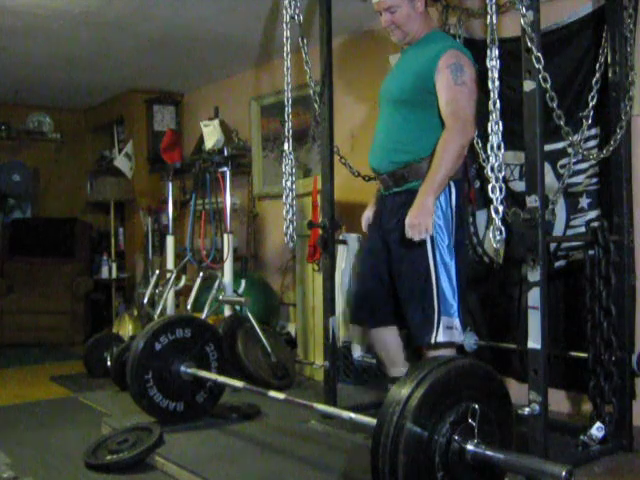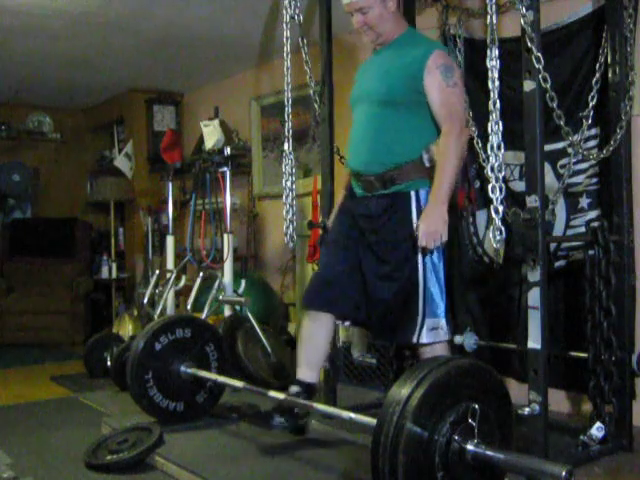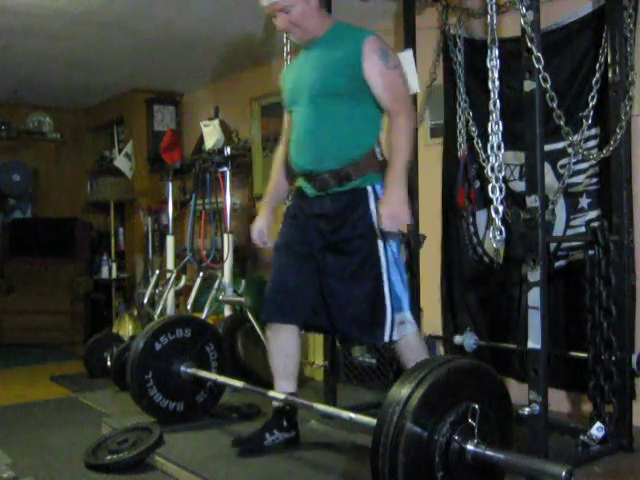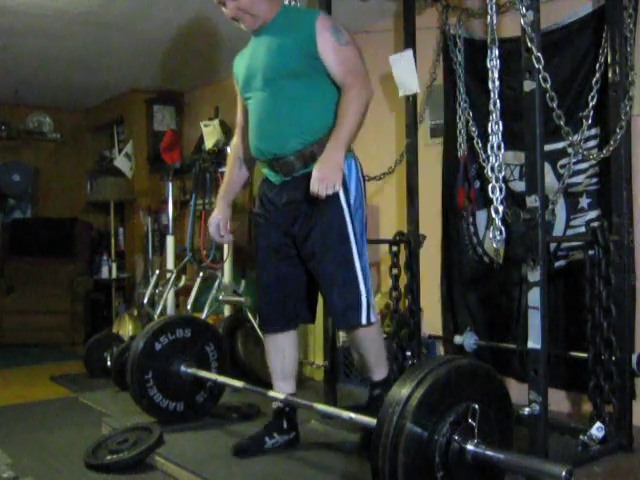
dt=0.4s
person 1, frame 1
left shoulder: (447, 57)
right shoulder: (404, 61)
left elbow: (460, 130)
left wrist: (425, 201)
left hip: (425, 198)
right hip: (391, 198)
left knee: (433, 315)
right knee: (370, 306)
person 1, frame 2
left shoulder: (430, 58)
right shoulder: (368, 66)
left elbow: (455, 131)
left wrist: (437, 207)
right wrist: (341, 201)
left hip: (406, 201)
right hip: (359, 200)
left knee: (423, 315)
right knee: (321, 298)
right ankle: (300, 402)
person 1, frame 3
left shoulder: (364, 46)
right shoulder: (292, 71)
left elbow: (401, 113)
left wrist: (394, 187)
right wrist: (267, 209)
left hip: (359, 198)
right hip: (306, 202)
left knee: (389, 312)
right knee: (280, 308)
right ankle: (285, 418)
person 1, frame 4
right shoulder: (244, 59)
left elbow: (357, 86)
left wrist: (333, 154)
right wrist: (224, 201)
left hip: (325, 180)
right hip: (273, 189)
left knee: (349, 296)
right knee: (274, 309)
left ankle: (383, 393)
right ankle: (284, 419)
